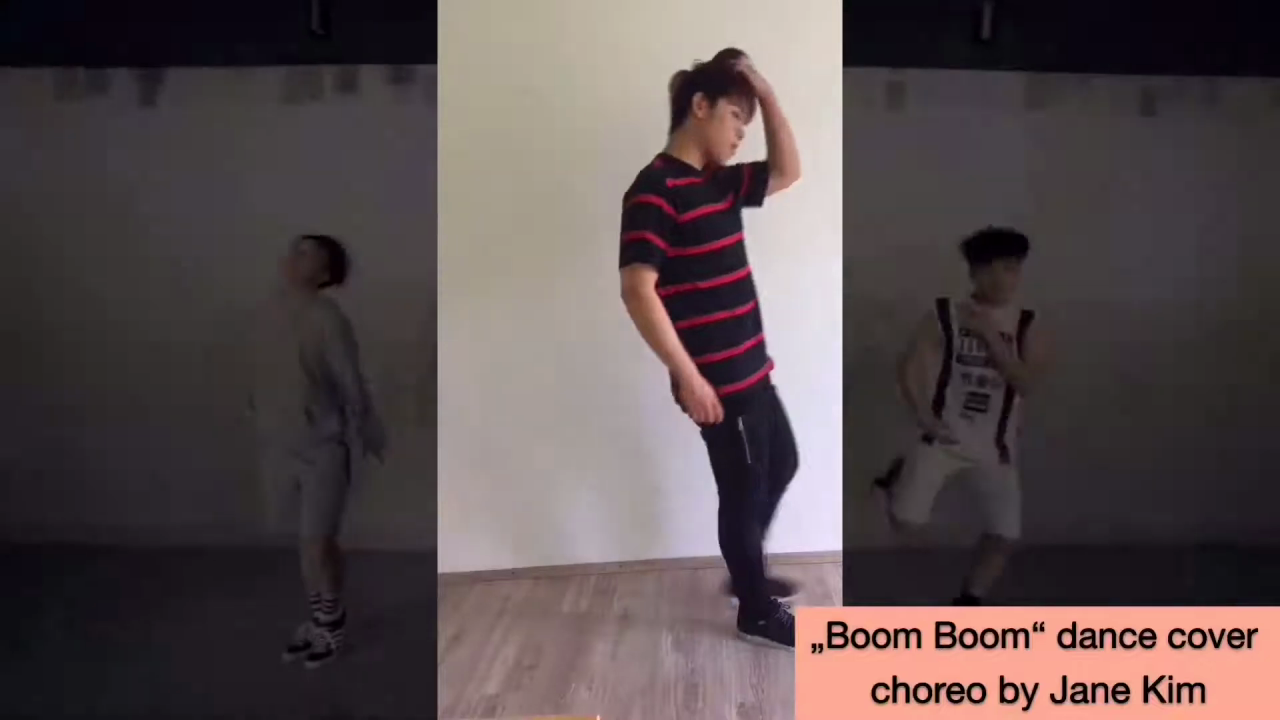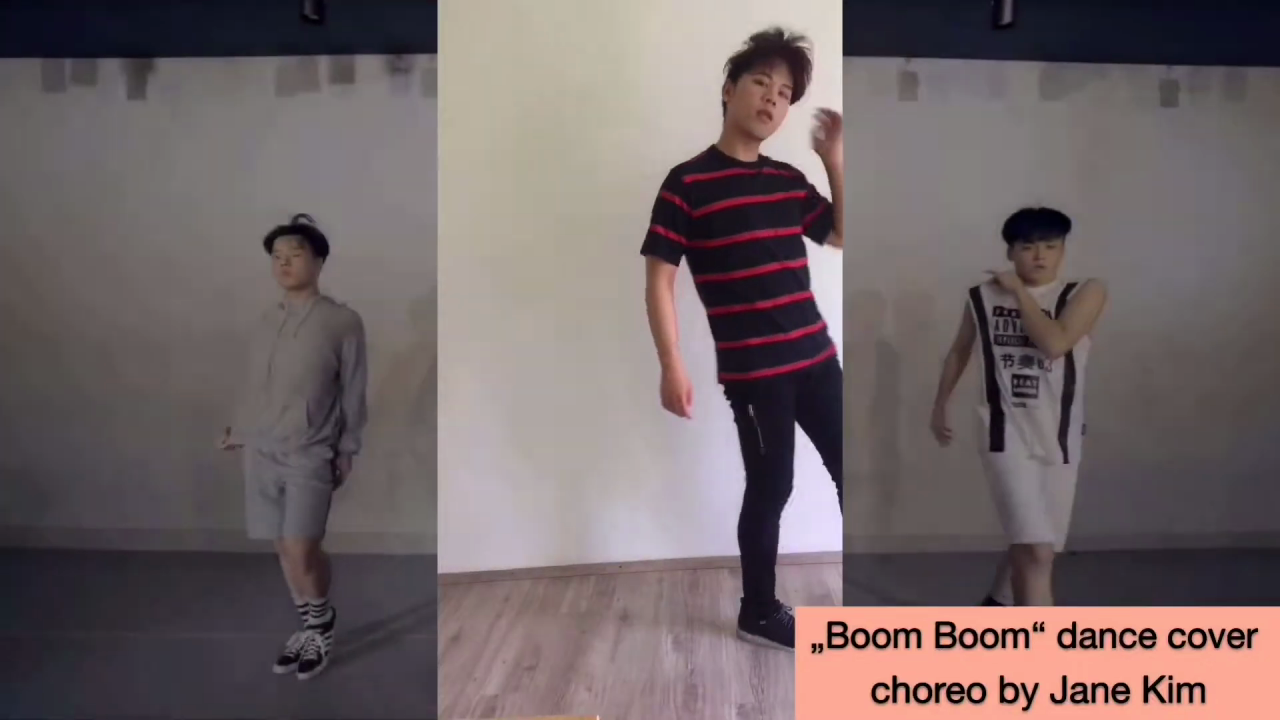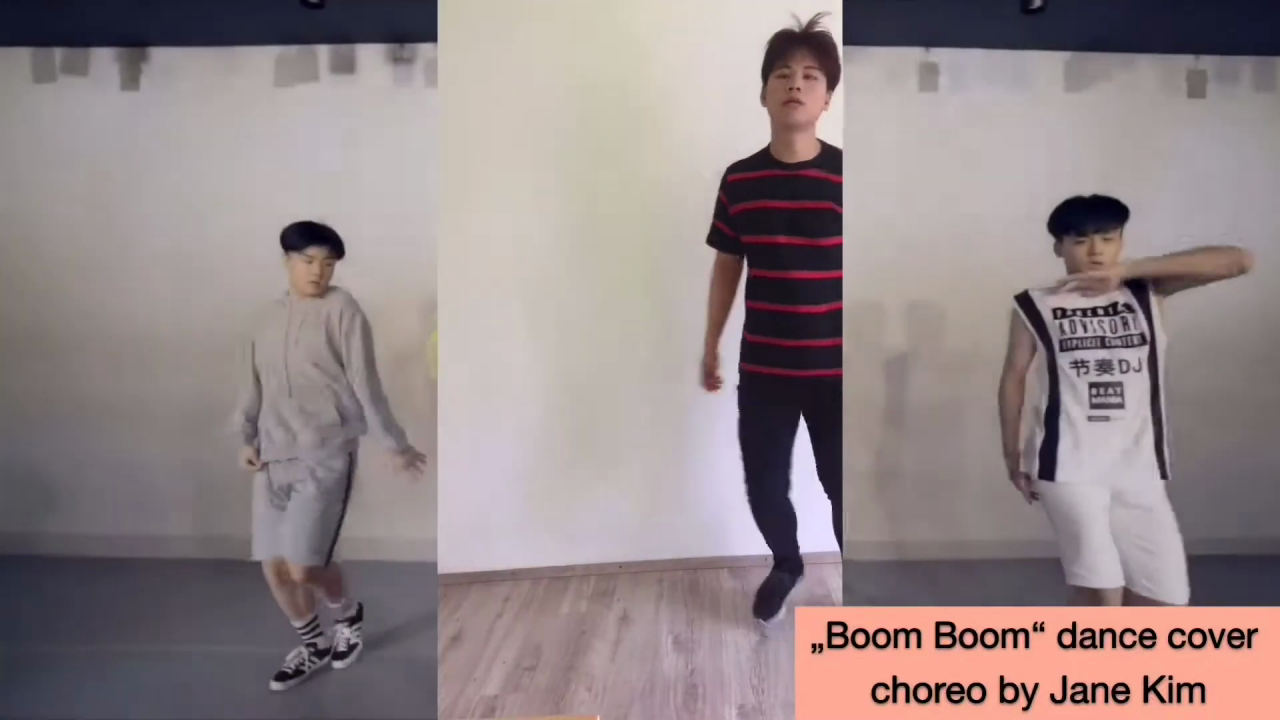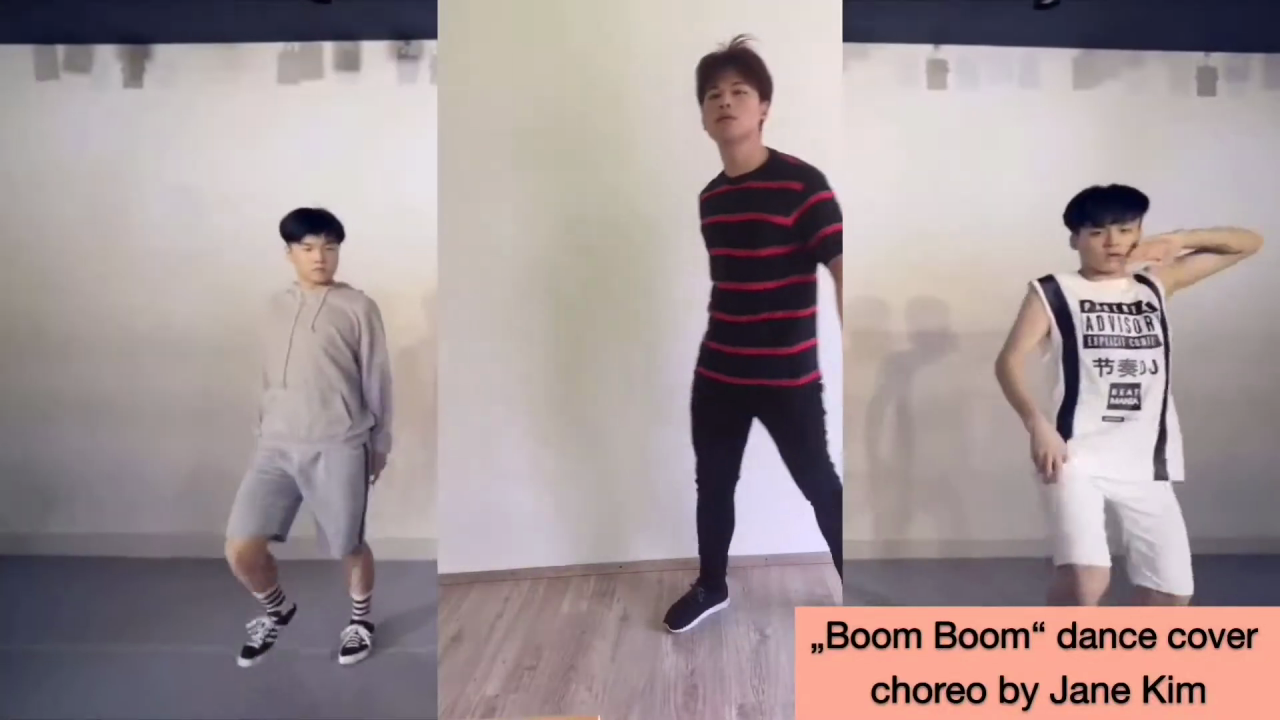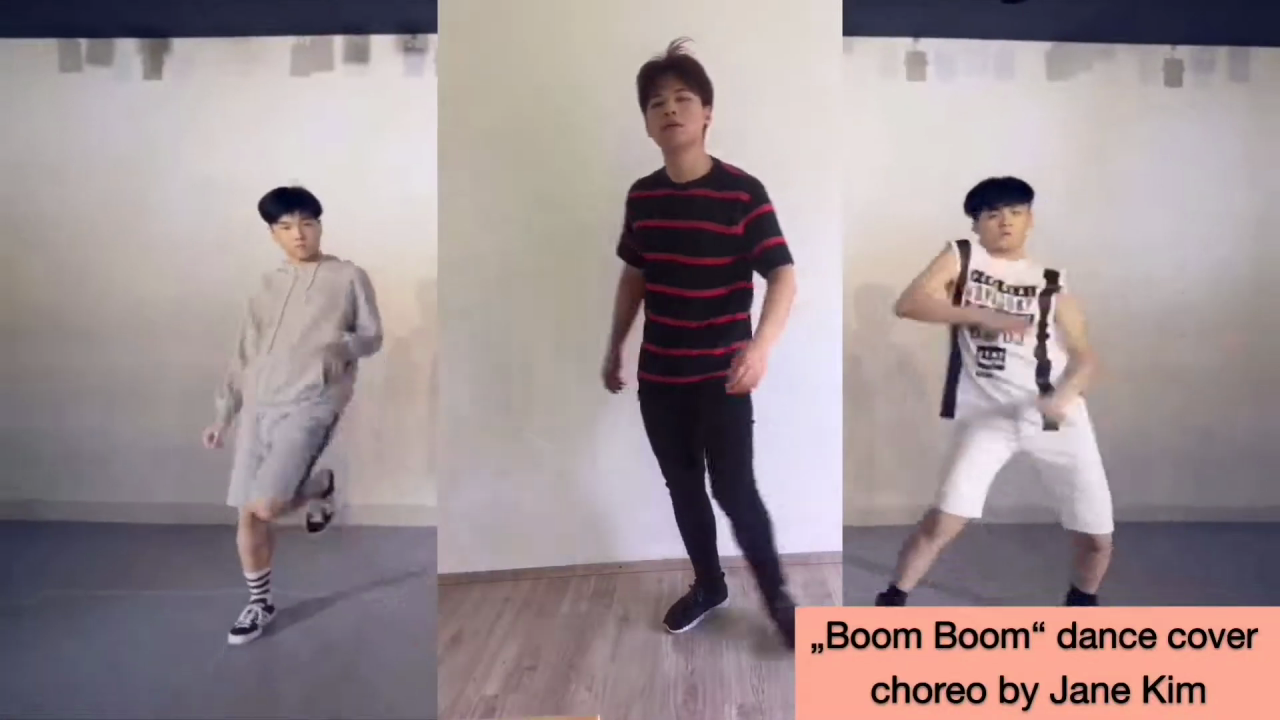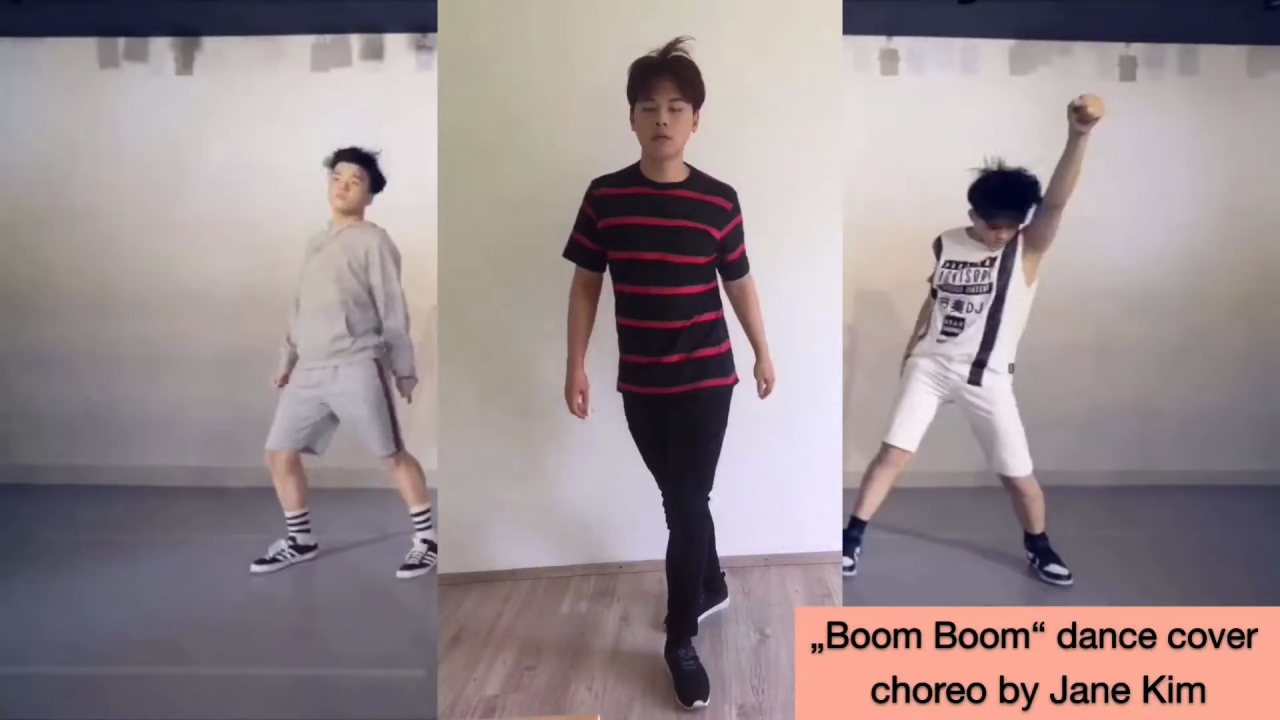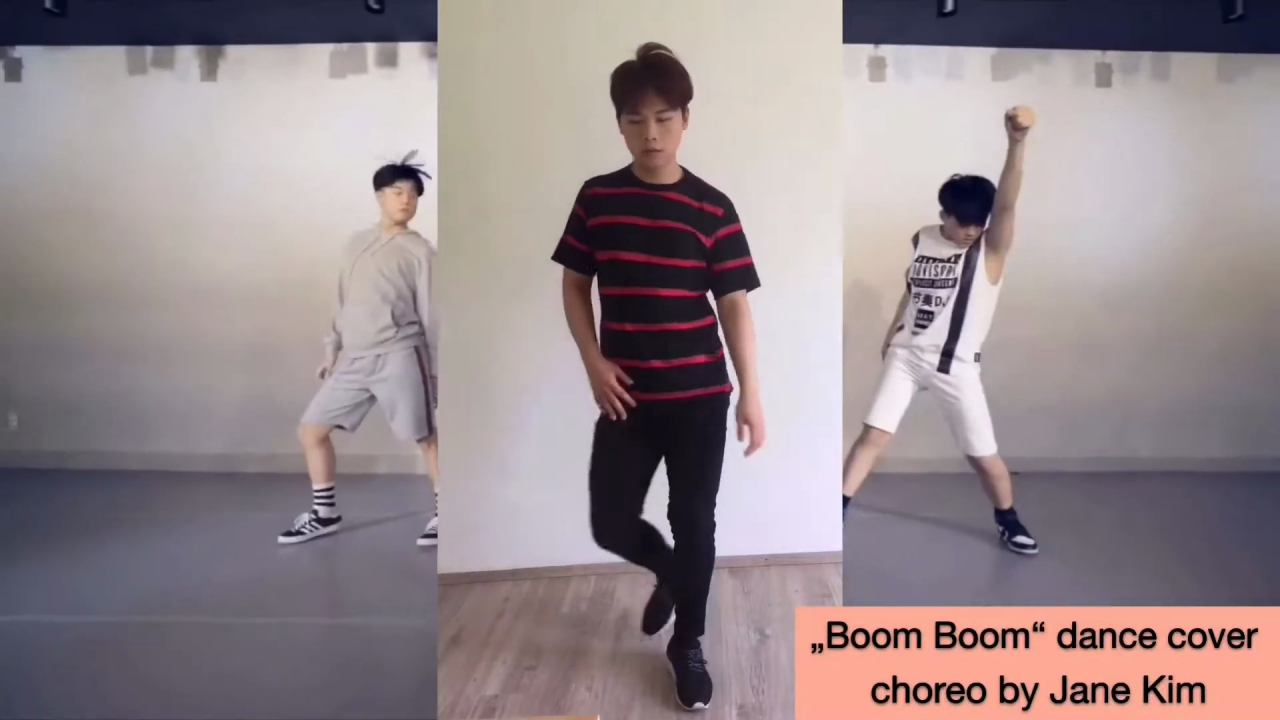
dt=0.4s
person 1, frame 1
left shoulder: (719, 184)
right shoulder: (655, 189)
left elbow: (788, 169)
right elbow: (637, 290)
left wrist: (763, 91)
right wrist: (686, 375)
left hip: (749, 368)
right hip: (715, 376)
left knee: (781, 465)
right knee: (744, 491)
left ankle: (748, 575)
right ankle: (757, 613)
person 1, frame 2
left shoulder: (788, 179)
right shoulder: (689, 183)
left elbow: (842, 234)
right elbow: (659, 278)
left wrist: (833, 159)
right wrist: (672, 366)
left hip: (814, 356)
right hip: (751, 367)
left knee: (850, 469)
right knee: (770, 486)
right ankle: (759, 612)
person 1, frame 3
left shoulder: (848, 176)
right shoulder: (739, 181)
right wrist: (710, 347)
left hip: (833, 368)
right hip: (763, 367)
left knee: (842, 488)
right knee: (764, 486)
right ankle: (787, 563)
person 1, frame 4
left shoulder: (802, 183)
right shoulder: (711, 196)
left elbow: (841, 268)
left hip: (786, 375)
right hip: (717, 370)
left knee: (820, 485)
right knee: (712, 482)
right ankle: (711, 586)
person 1, frame 5
left shoulder: (743, 193)
right shoulder: (641, 196)
left elbow: (781, 279)
left wrist: (758, 349)
right wrist: (614, 347)
left hip: (720, 373)
right hip: (657, 373)
left knee: (733, 488)
right knee: (682, 487)
left ankle: (774, 591)
right ankle: (708, 583)
person 1, frame 6
left shoulder: (719, 200)
right shoulder: (605, 195)
left elbow: (739, 281)
right elbow: (584, 283)
left wrist: (762, 352)
right wrist: (575, 364)
left hip: (706, 379)
right hip: (640, 382)
left knee: (684, 505)
right knee: (682, 500)
left ankle: (680, 640)
right ankle: (712, 586)
person 1, frame 7
left shoulder: (713, 207)
right shoulder: (597, 197)
left elbow: (736, 305)
right elbow: (574, 286)
left wrist: (751, 392)
right wrist: (594, 364)
left hip: (699, 393)
right hip: (626, 393)
left knee: (694, 520)
right knee: (610, 523)
left ankle: (688, 644)
right ankle: (668, 574)
person 2, frame 1
left shoulder: (329, 320)
right shoulder: (272, 312)
left elbow: (352, 388)
left wrist: (372, 439)
right wrist: (262, 419)
left hip: (322, 447)
right hip: (277, 446)
left knee: (319, 543)
right knee: (305, 540)
left ankle: (332, 620)
right ankle: (318, 618)
person 2, frame 2
left shoulder: (342, 321)
right shoulder: (268, 320)
left elbow: (355, 391)
left wrist: (349, 449)
right wrist: (234, 429)
left hip: (310, 452)
right hip: (259, 450)
left knee: (302, 550)
right knee: (286, 549)
left ankle: (322, 620)
right ankle: (314, 626)
person 2, frame 3
left shoulder: (342, 308)
right shoulder: (271, 318)
left elbow: (363, 381)
right elbow: (253, 384)
left wrist: (395, 441)
right wrist: (246, 438)
left hip: (326, 457)
right hip: (275, 459)
left knee: (302, 566)
right knee: (273, 567)
left ankle: (347, 614)
right ankle: (314, 645)
person 2, frame 4
left shoulder: (358, 307)
right shoulder: (278, 306)
left elbow: (377, 380)
left wrist: (379, 445)
right wrist: (266, 433)
left hip: (338, 446)
right hip: (278, 445)
left knee: (349, 547)
right knee: (240, 545)
left ankle: (360, 619)
right ankle: (276, 609)
person 2, frame 5
left shoulder: (349, 277)
right shoulder: (268, 285)
left elbow: (373, 335)
right elbow: (247, 353)
left wrist: (345, 345)
right wrist: (224, 412)
left hip: (312, 407)
right hip: (260, 409)
left knee: (268, 504)
right knee: (249, 514)
left ankle: (319, 488)
right ankle: (260, 603)
person 2, frame 6
left shoulder: (373, 241)
right shoulder: (316, 243)
left elbow: (392, 310)
left wrist: (404, 369)
right wrist: (287, 359)
left hip: (356, 366)
right hip: (311, 369)
left knee: (393, 454)
right knee: (279, 453)
left ankle: (428, 539)
right ankle: (300, 540)
person 2, frame 7
left shoulder: (419, 250)
right shoulder: (357, 244)
left elbow: (430, 312)
left wrist: (435, 368)
right wrist: (331, 349)
left hip: (397, 356)
right hip: (354, 360)
left knee: (424, 438)
right knee: (310, 430)
left ankle: (445, 515)
right ankle: (324, 514)
person 3, frame 1
left shoulder: (1029, 325)
right shoulder: (944, 313)
left elbow: (1027, 384)
right elbow: (909, 367)
left wrist: (988, 335)
right wrist: (922, 416)
left hip: (995, 443)
right hip: (942, 434)
left knee: (1003, 537)
right knee: (905, 518)
left ankle: (965, 607)
right ankle: (902, 473)
person 3, frame 2
left shoulder: (1085, 294)
right shoulder: (982, 297)
left elbow: (1054, 344)
right elbow: (959, 353)
left wrist: (1018, 292)
right wrist: (939, 409)
left hip: (1058, 441)
right hip: (1006, 437)
left knee: (1032, 550)
right knee: (1035, 549)
person 3, frame 3
left shoulder: (1147, 289)
right shoulder: (1033, 306)
right elbow: (1014, 379)
left wrist: (1127, 270)
right wrist: (1013, 452)
left hip: (1138, 468)
right hip: (1067, 464)
left knee: (1167, 598)
right knee: (1102, 593)
person 3, frame 4
left shoulder: (1155, 285)
right shoulder: (1052, 293)
left elbow: (1249, 243)
right elbow: (1008, 362)
left wrist: (1182, 240)
right wrist: (1037, 426)
left hip: (1146, 464)
right hip: (1076, 456)
left knee: (1172, 590)
right knee: (1085, 582)
person 3, frame 5
left shoulder: (1053, 283)
right shoulder: (961, 257)
left elbow: (1083, 355)
right elbow: (907, 305)
left wrist: (1067, 394)
right wrist: (983, 315)
left hip: (1056, 418)
right hip: (985, 415)
left knee: (1097, 533)
right knee: (947, 520)
left ankle: (1083, 608)
right ankle: (891, 604)
person 3, frame 6
left shoulder: (1028, 249)
right shoulder: (946, 244)
left elbow: (1056, 201)
left wrist: (1078, 133)
right wrist: (911, 347)
left hip: (987, 377)
right hip: (929, 365)
left knee: (1017, 473)
right knee: (893, 453)
left ankle: (1039, 546)
right ankle: (852, 539)
person 3, frame 7
left shoulder: (992, 249)
right shoulder: (923, 240)
left elbow: (1007, 202)
left wrist: (1017, 142)
right wrist: (891, 332)
left hip: (956, 365)
right hip: (906, 355)
left knee: (983, 454)
right knee: (874, 434)
left ankle: (1009, 521)
right ankle: (837, 513)
